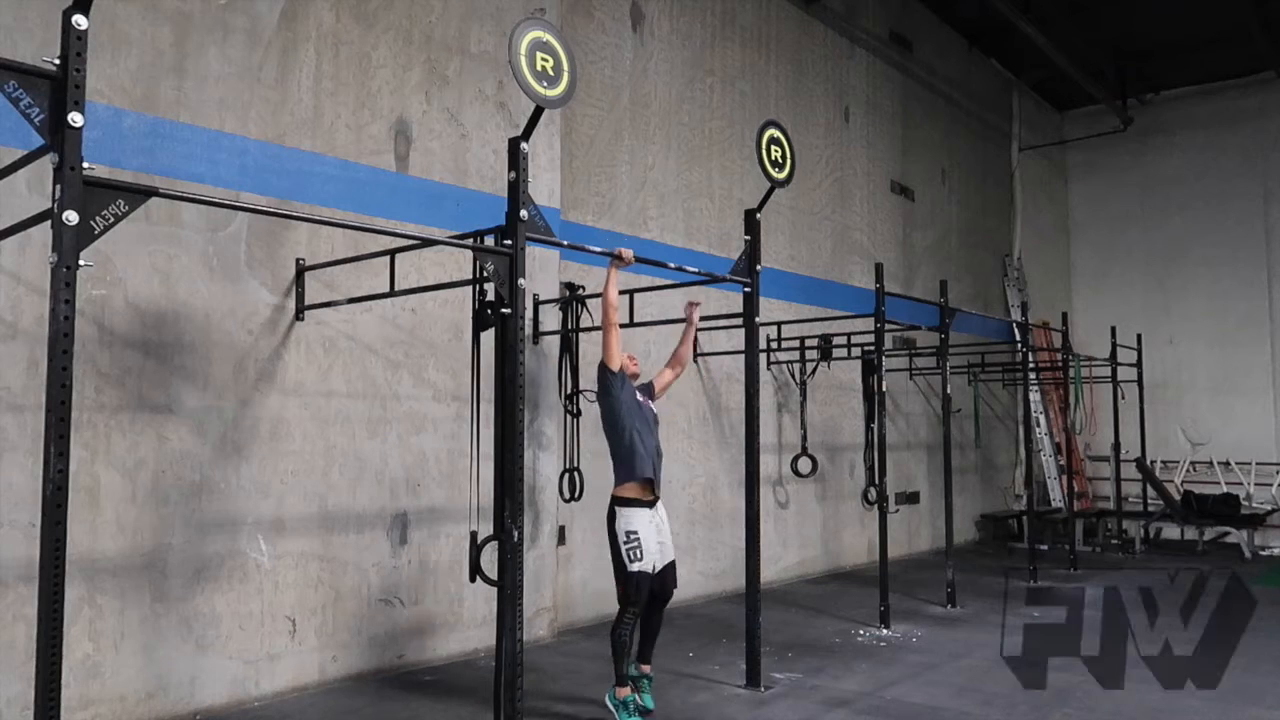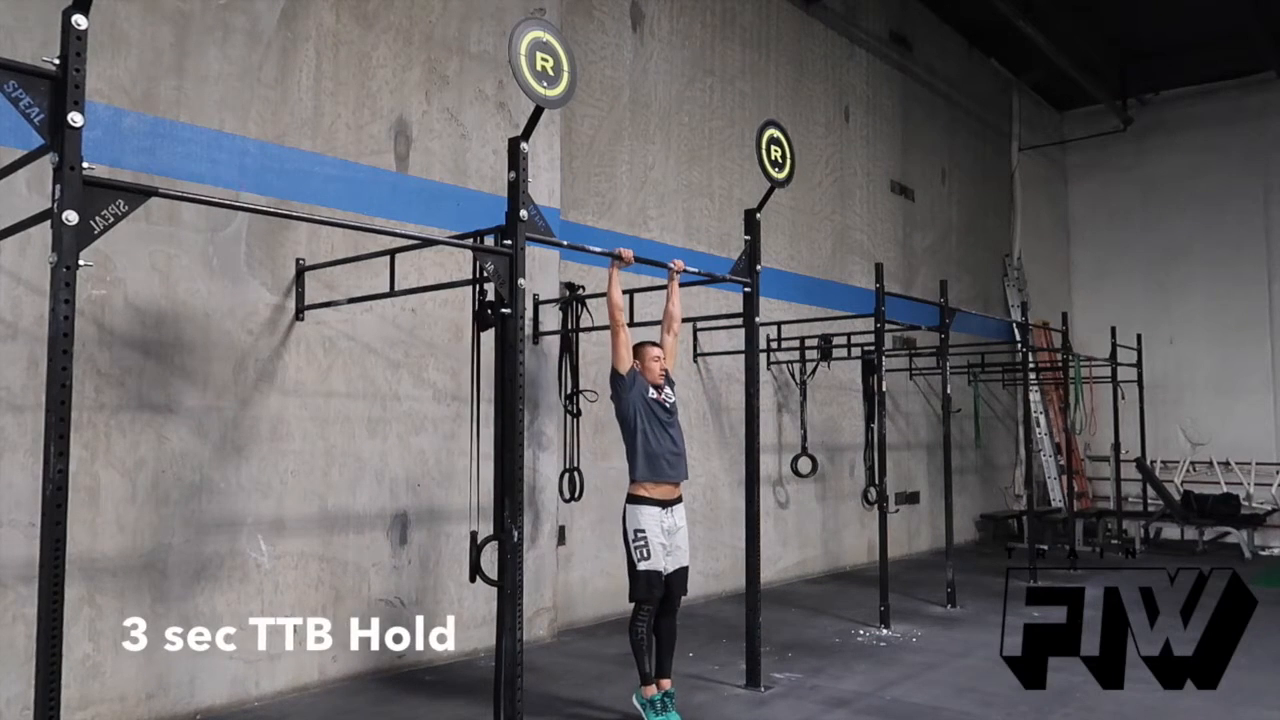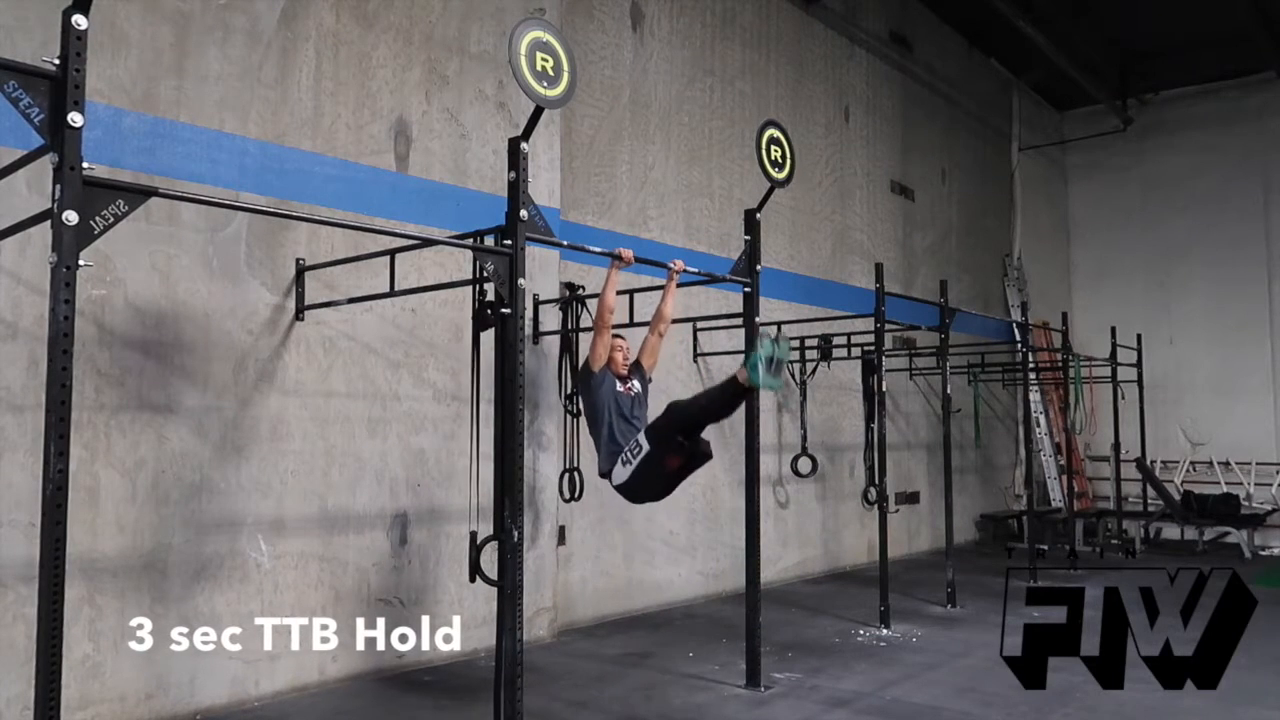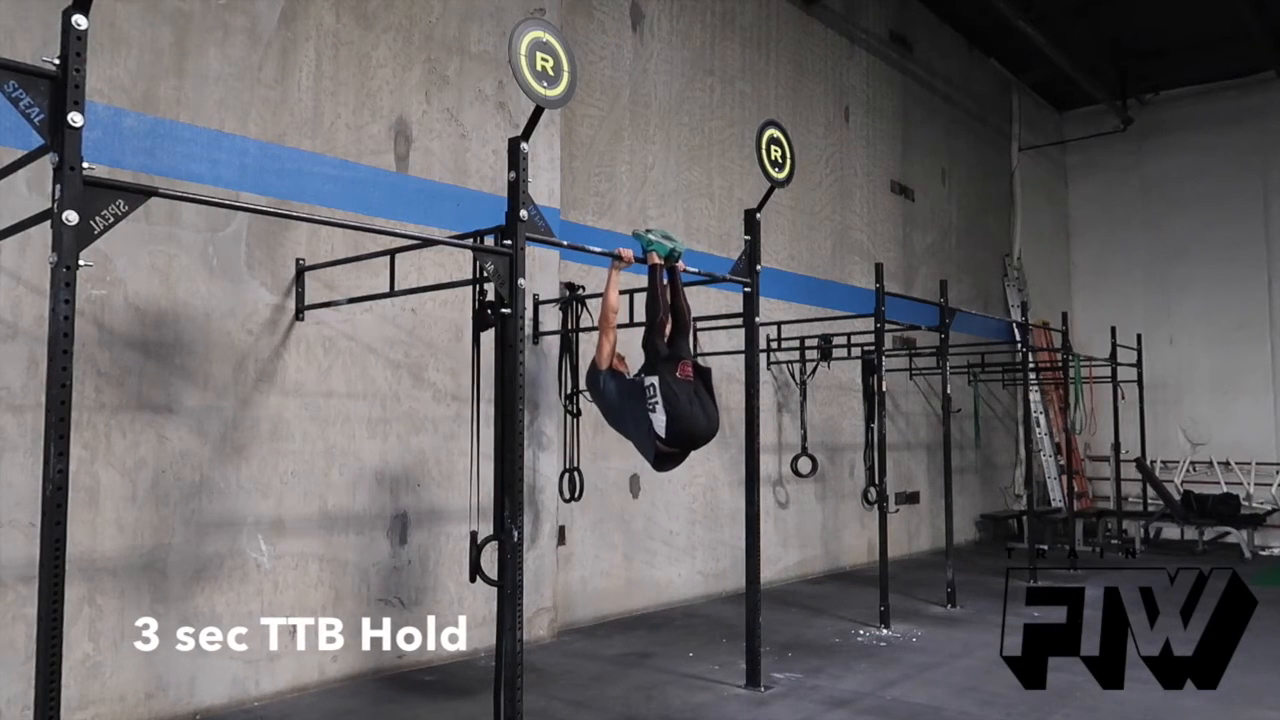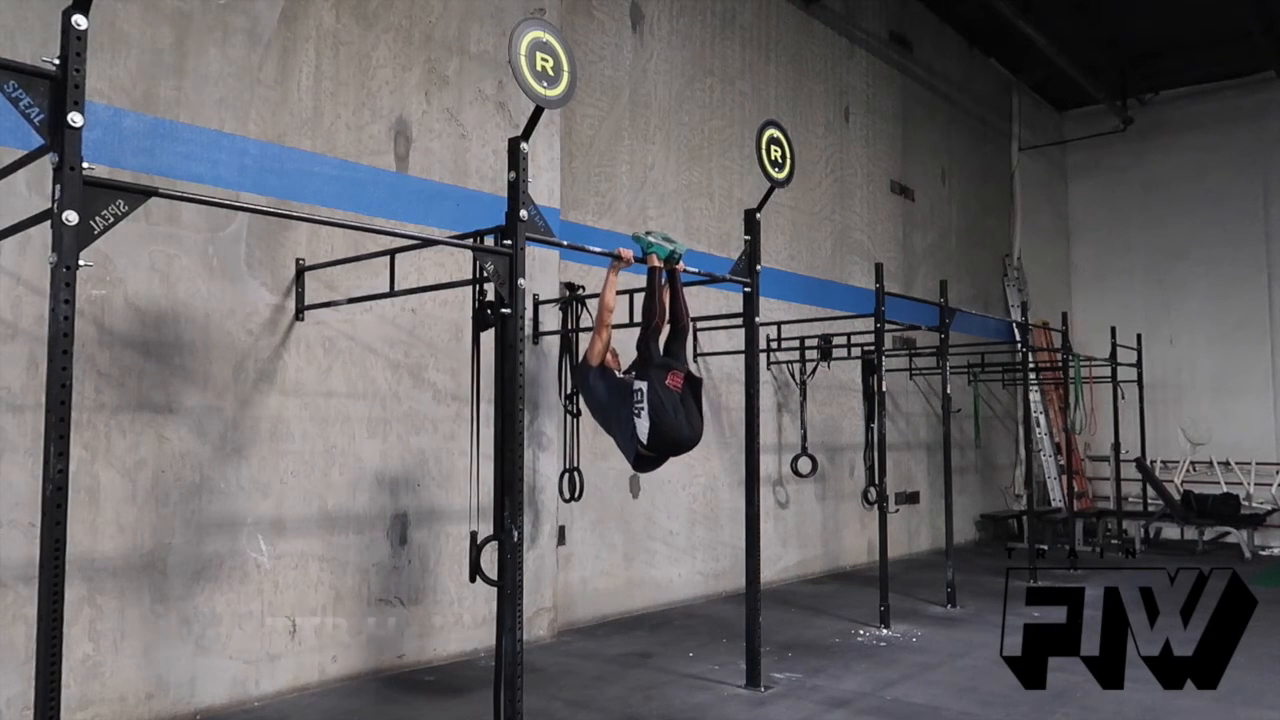
dt=1s
person 1, frame 1
left shoulder: (643, 393)
right shoulder: (613, 388)
left elbow: (675, 365)
right elbow: (610, 324)
left wrist: (690, 322)
right wrist: (615, 269)
left hip: (655, 508)
right hip: (630, 511)
left knee: (661, 594)
right knee: (633, 601)
left ankle: (639, 667)
person 1, frame 2
left shoulder: (666, 387)
right shoulder: (628, 388)
left elbow: (672, 326)
right elbow: (619, 324)
left wrist: (674, 280)
right wrist: (615, 269)
left hip: (676, 509)
right hip: (645, 510)
left knee: (671, 602)
right knee: (648, 602)
person 1, frame 3
left shoulder: (636, 378)
right shoulder: (595, 380)
left elbow: (658, 329)
right elbow: (602, 322)
left wrist: (671, 281)
right wrist: (614, 270)
left hip: (656, 475)
right hip: (626, 473)
right knee: (675, 414)
right ankle: (747, 376)
person 1, frame 4
left shoulder: (643, 378)
right shoulder: (603, 382)
left elbow: (664, 327)
right elbow: (608, 325)
left wrist: (673, 277)
right wrist: (615, 270)
left hip: (701, 425)
right hip: (670, 433)
person 1, frame 5
left shoulder: (635, 375)
right shoulder: (593, 376)
left elbow: (658, 325)
right elbow: (603, 323)
left wrist: (671, 277)
right wrist: (614, 270)
left knee: (678, 333)
